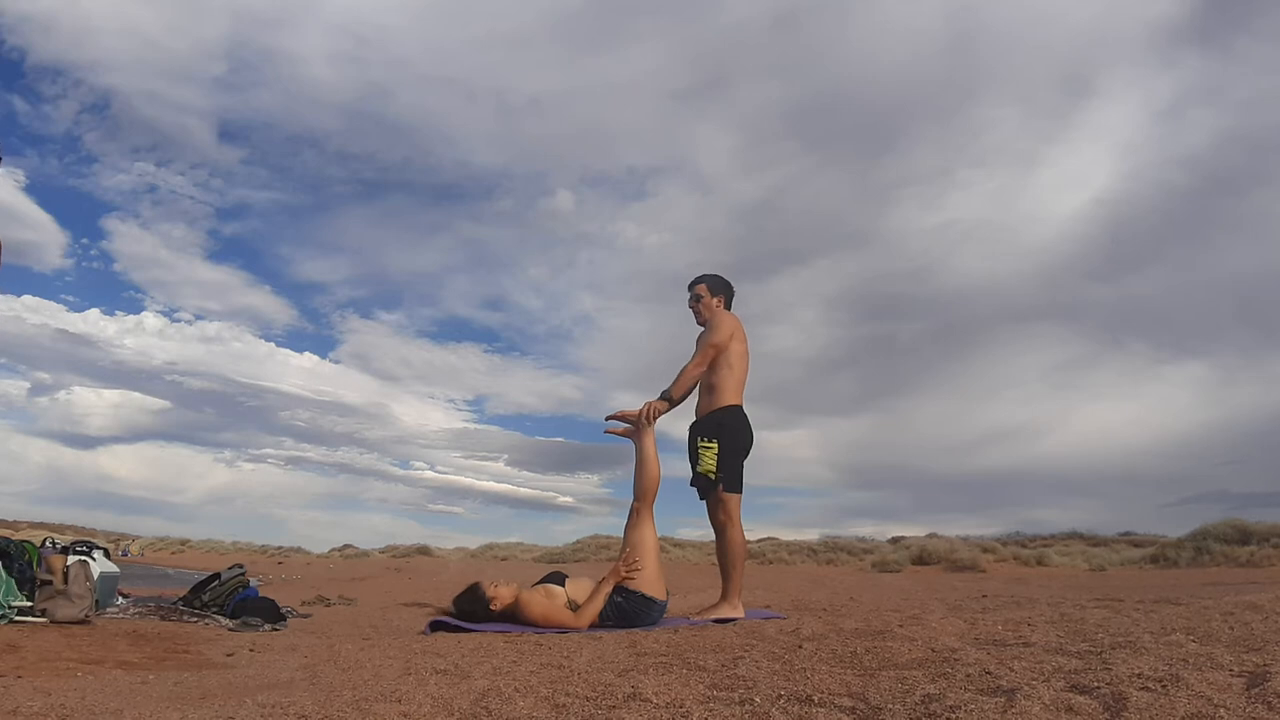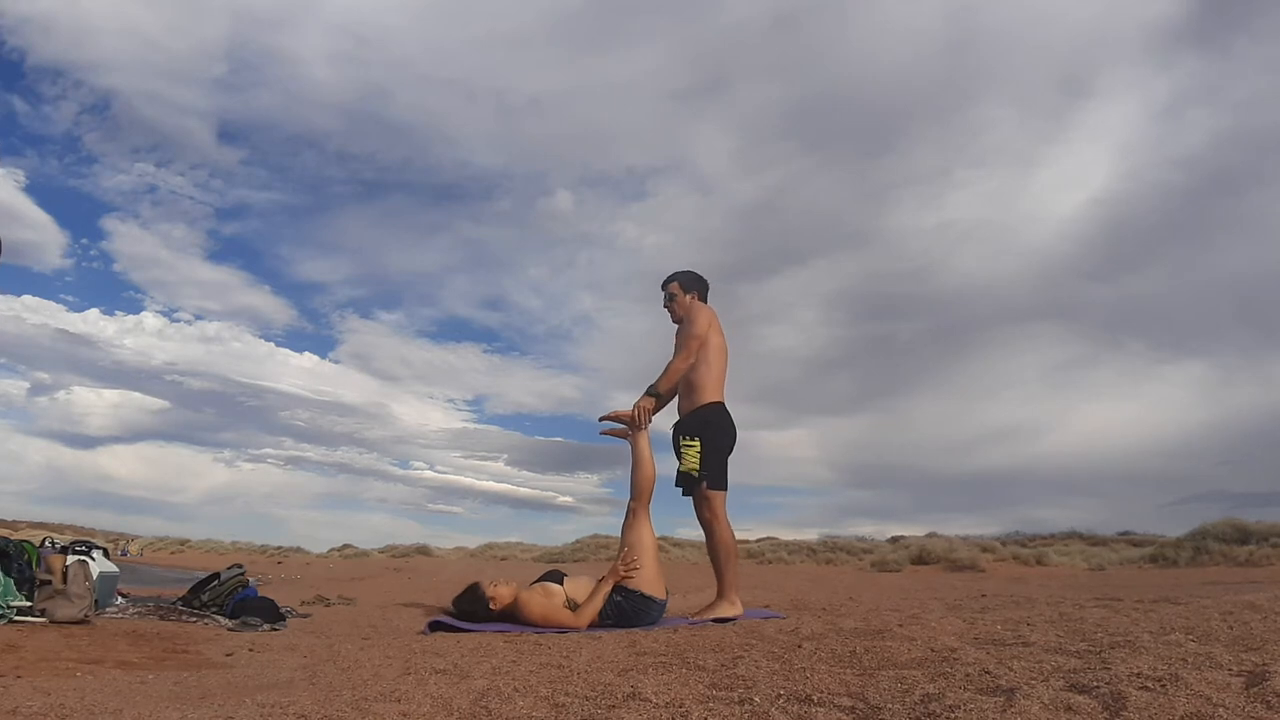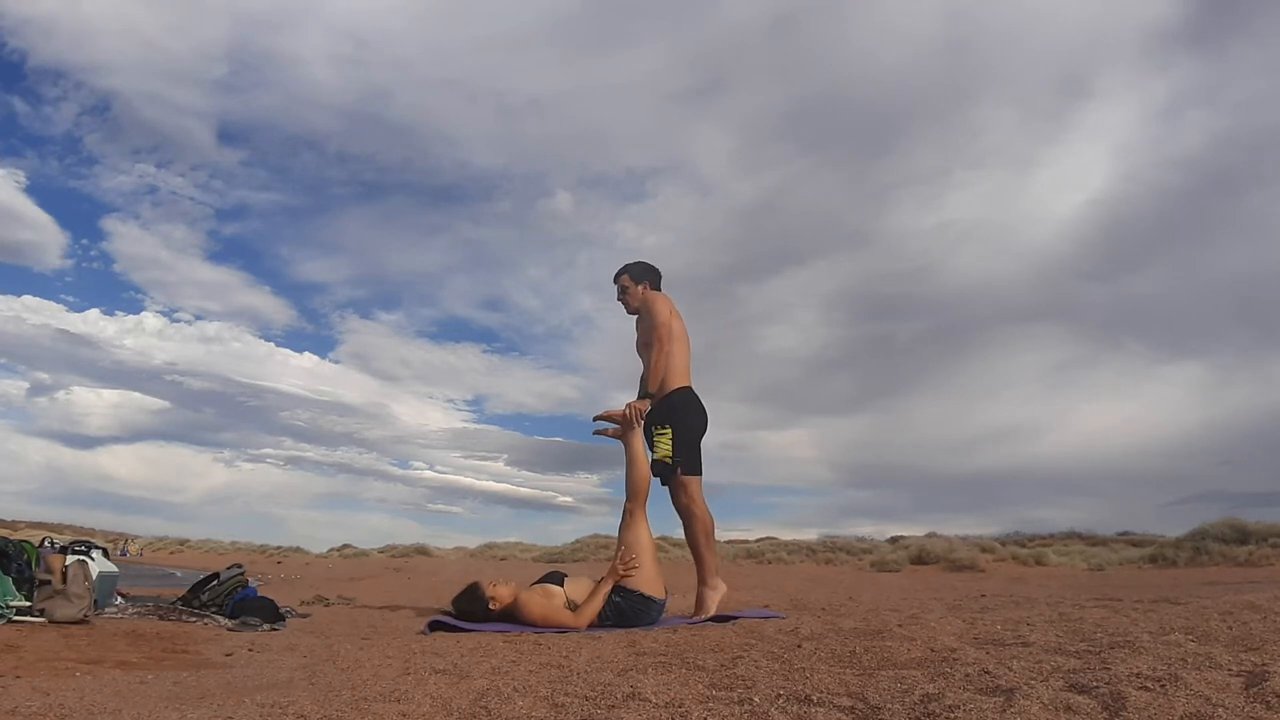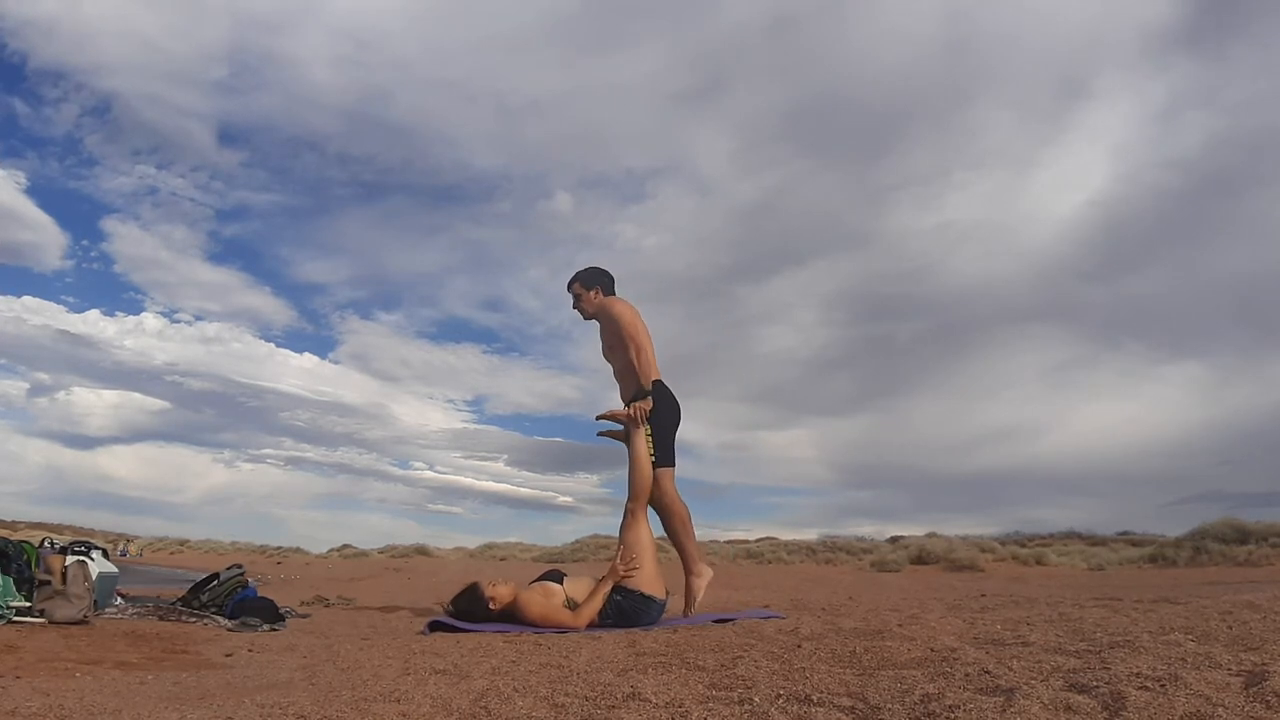
dt=1s
person 1, frame 1
left shoulder: (724, 322)
right shoulder: (711, 337)
left elbow: (697, 366)
right elbow: (691, 384)
left wrist: (663, 399)
right wrist: (654, 410)
left hip: (724, 426)
right hip: (715, 429)
left knee: (726, 516)
right knee: (721, 518)
left ankle: (732, 601)
right ankle: (729, 600)
person 1, frame 2
left shoulder: (700, 314)
right shoulder: (690, 331)
left elbow: (684, 360)
right elbow: (677, 385)
left wrist: (649, 395)
right wrist: (647, 413)
left hip: (707, 422)
right hip: (698, 425)
left knee: (712, 511)
right knee: (708, 514)
left ankle: (729, 597)
right ankle: (725, 597)
person 1, frame 3
left shoulder: (656, 302)
right shoulder: (648, 320)
left elbow: (660, 349)
left wrist: (644, 398)
right wrist: (641, 410)
left hip: (677, 408)
right hip: (671, 412)
left knee: (688, 497)
right knee: (684, 500)
left ankle: (710, 580)
right ankle: (708, 581)
person 1, frame 4
left shoulder: (612, 307)
right shoulder: (611, 324)
left elbow: (638, 347)
left wrist: (644, 396)
left hip: (652, 404)
right hip: (646, 407)
left knee: (661, 489)
right knee: (648, 493)
left ankle: (695, 568)
right ankle: (694, 567)
person 2, frame 1
left shoulder: (526, 600)
right shoulder: (524, 603)
right elbow: (578, 621)
right wrist: (610, 580)
left hip: (630, 601)
right hip: (637, 602)
right knee: (641, 508)
left ankle: (641, 438)
right ankle: (645, 432)
person 2, frame 2
left shoulder: (525, 600)
right shoulder: (524, 603)
right elbow: (578, 620)
right wrist: (610, 579)
left hip: (631, 602)
right hip: (636, 602)
right knee: (637, 508)
left ankle: (636, 437)
right ankle: (639, 433)
person 2, frame 3
left shoulder: (526, 599)
right shoulder: (523, 603)
right elbow: (577, 621)
right wrist: (609, 579)
left hip: (629, 602)
right hip: (637, 603)
right knee: (634, 508)
left ankle: (629, 437)
right ankle: (633, 430)
person 2, frame 4
left shoulder: (523, 600)
right shoulder: (524, 603)
right elbow: (577, 621)
right wrist: (610, 579)
left hip: (631, 601)
right hip: (637, 602)
right knee: (636, 509)
left ankle: (634, 436)
right ankle: (636, 429)
